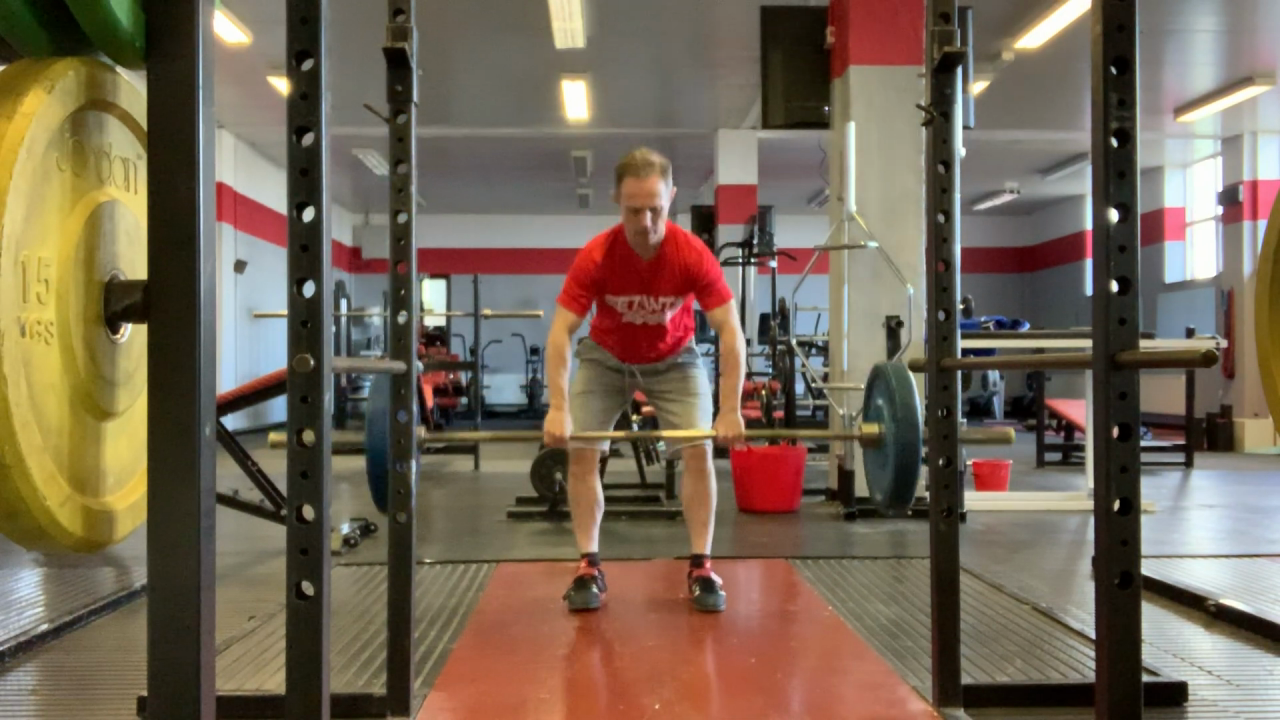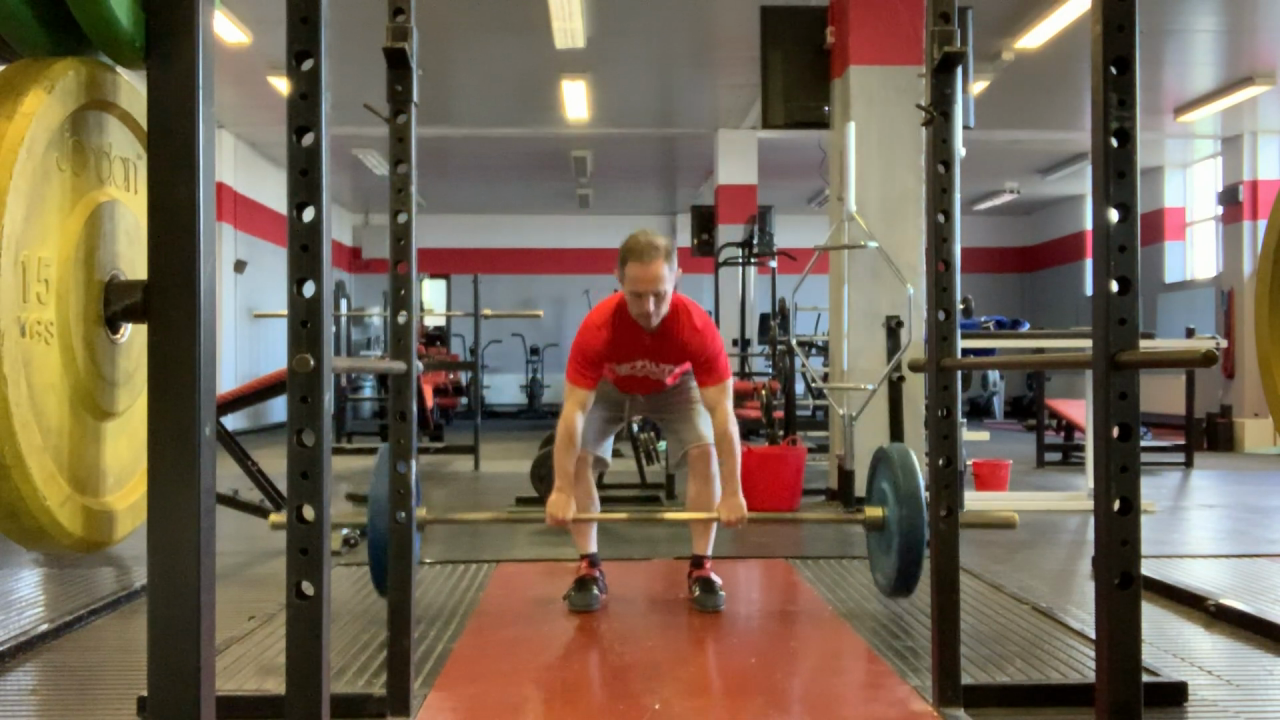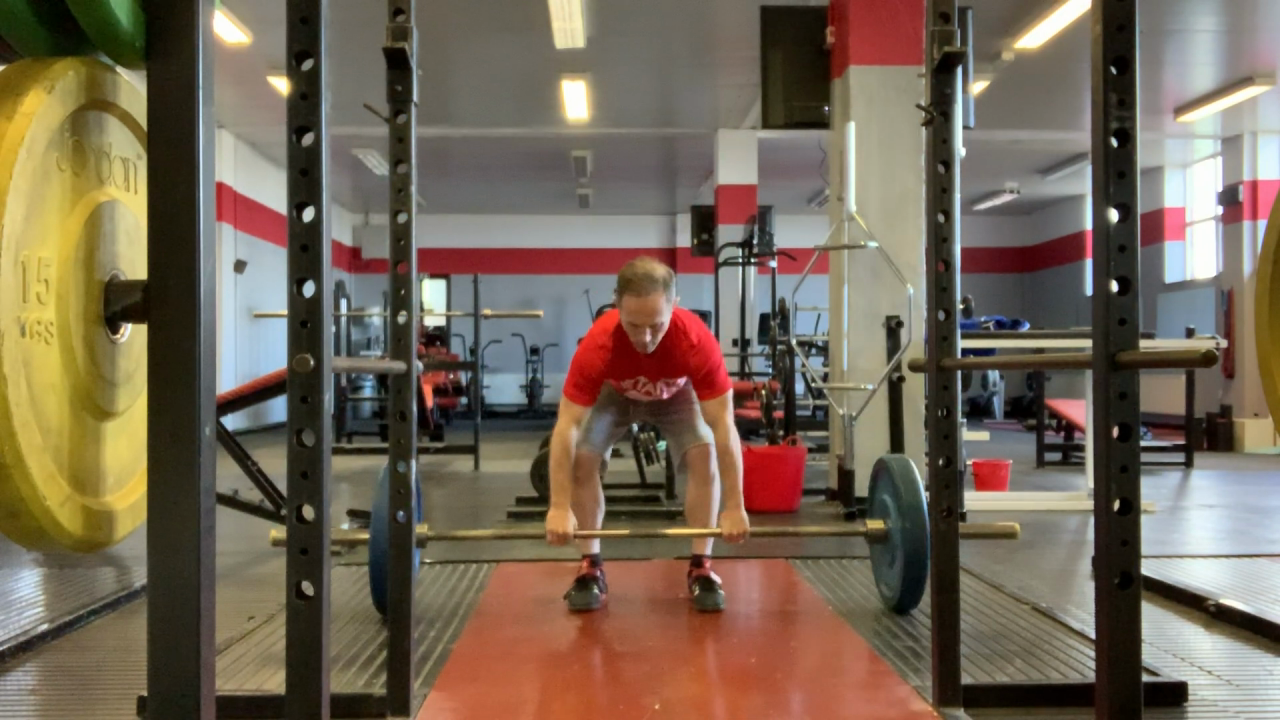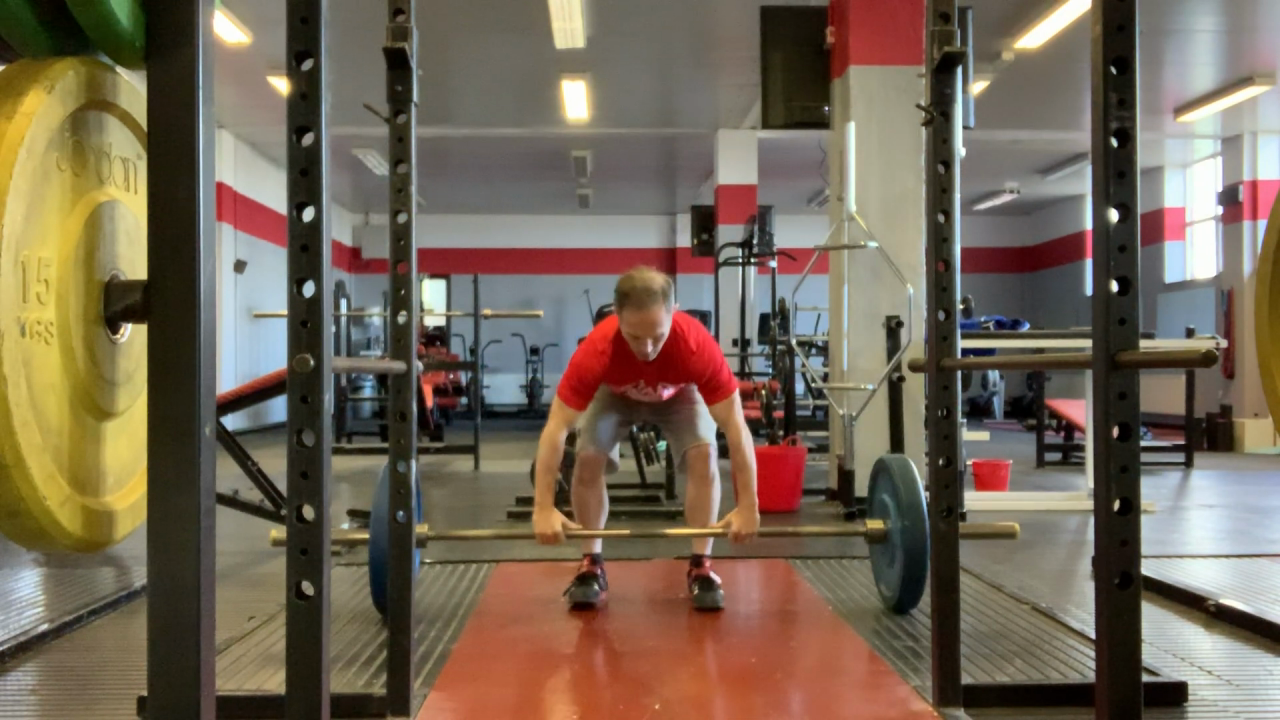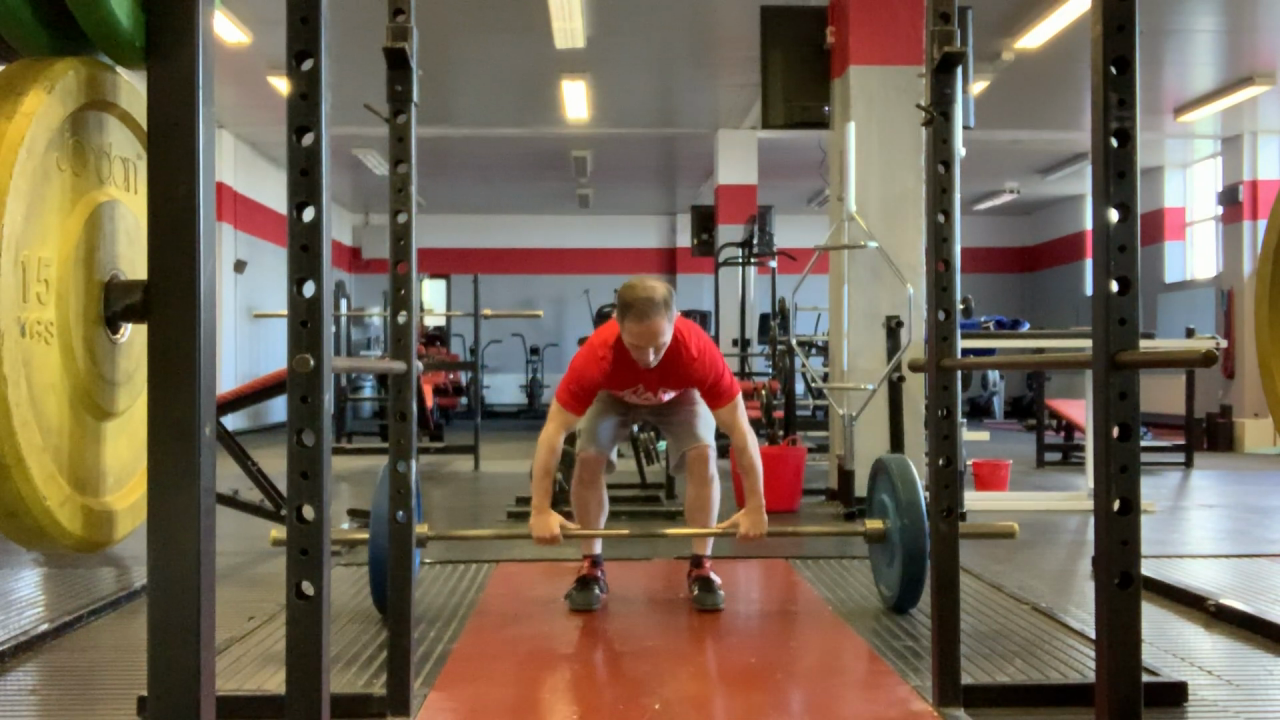
dt=0.2s
person 1, frame 1
left shoulder: (694, 255)
right shoulder: (595, 256)
left elbow: (730, 332)
right elbow: (561, 331)
left wrist: (731, 412)
right wrist: (558, 409)
left hip: (674, 356)
right hip: (604, 356)
left knee: (698, 450)
right knee: (582, 453)
left ankle: (701, 567)
right ankle: (589, 568)
person 1, frame 2
left shoulder: (697, 326)
right shoulder: (598, 327)
left elbow: (722, 414)
right elbow: (574, 412)
left wrist: (733, 493)
right wrist: (561, 491)
left hip: (675, 387)
right hip: (609, 387)
left knee: (704, 454)
right knee: (579, 459)
left ankle: (701, 568)
right ankle: (589, 569)
person 1, frame 3
left shoulder: (698, 341)
right shoulder: (597, 345)
left elbow: (722, 426)
right elbow: (567, 427)
left wrist: (734, 508)
right wrist: (560, 508)
left hip: (676, 393)
right hip: (612, 394)
left knee: (703, 452)
right knee: (583, 456)
left ankle: (701, 568)
right ankle: (590, 568)
person 1, frame 4
left shoulder: (699, 346)
right shoulder: (595, 351)
left elbow: (736, 427)
right elbow: (555, 429)
left wrist: (747, 506)
right wrist: (543, 508)
left hip: (678, 393)
right hip: (614, 393)
left knee: (703, 454)
right knee: (589, 457)
left ankle: (700, 567)
right ankle: (591, 566)
person 1, frame 5
left shoulder: (700, 352)
right shoulder: (594, 356)
left elbow: (740, 431)
right elbow: (554, 433)
left wrist: (755, 507)
right wrist: (541, 510)
left hip: (678, 394)
right hip: (613, 395)
left knee: (702, 454)
right knee: (589, 458)
left ankle: (701, 567)
right ankle: (591, 567)
